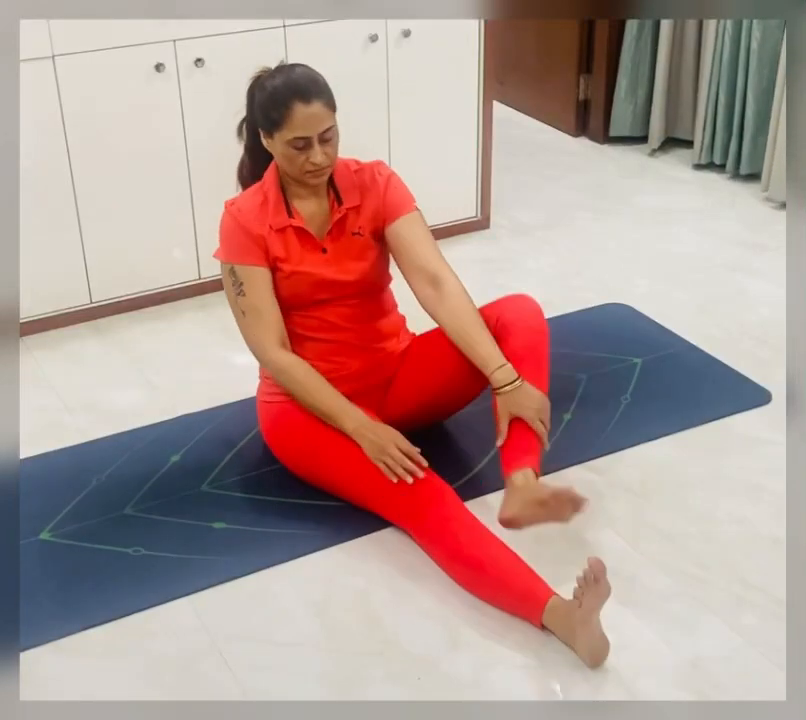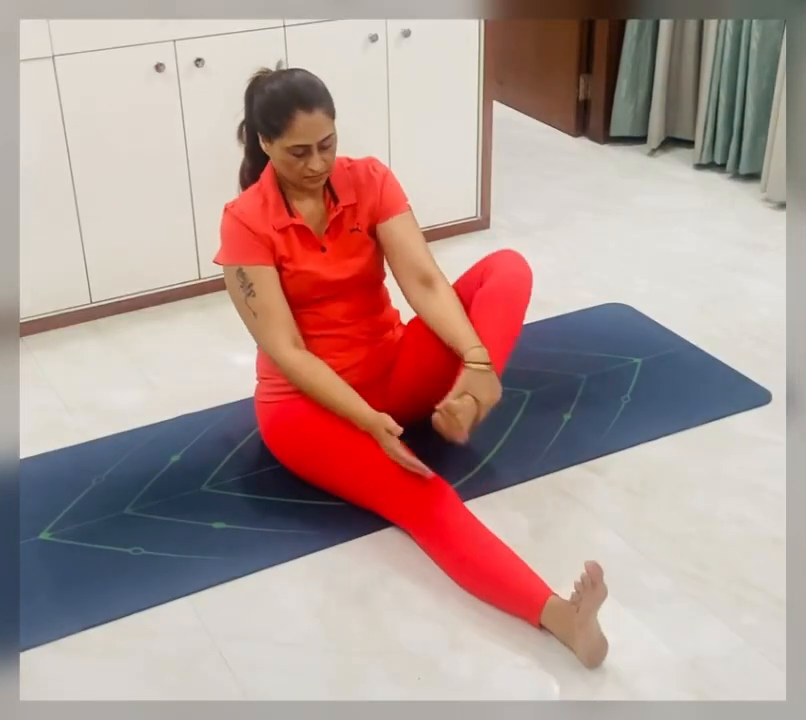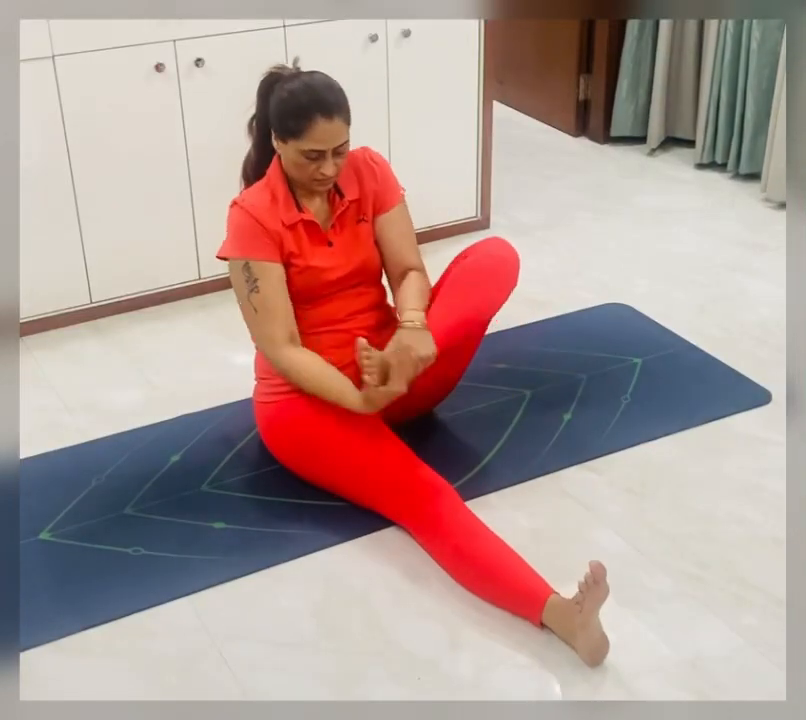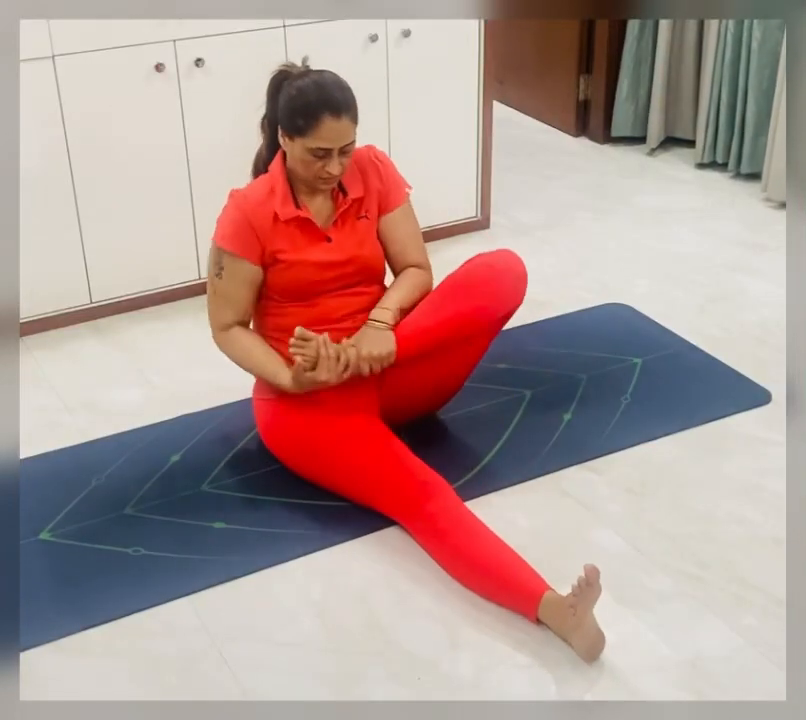
dt=0.2s
person 1, frame 1
left shoulder: (375, 184)
right shoulder: (245, 222)
left elbow: (435, 281)
right elbow: (273, 353)
left wrist: (505, 380)
right wrist: (363, 430)
left hip: (397, 371)
right hip: (307, 402)
left knee: (521, 316)
right knee: (420, 498)
left ankle: (522, 485)
right ankle: (556, 613)
person 1, frame 2
left shoulder: (369, 180)
right shoulder: (246, 223)
left elbow: (423, 280)
right elbow: (285, 352)
left wrist: (477, 364)
right wrist: (370, 423)
left hip: (393, 367)
right hip: (306, 400)
left knee: (507, 268)
right knee: (424, 499)
left ankle: (464, 408)
right ankle: (555, 614)
person 1, frame 3
left shoulder: (369, 171)
right shoulder: (253, 218)
left elbow: (409, 271)
right elbow: (281, 348)
left wrist: (414, 331)
right wrist: (362, 401)
left hip: (392, 371)
right hip: (305, 396)
left knee: (495, 255)
right knee: (423, 497)
left ankle: (402, 368)
right ankle: (555, 612)
person 1, frame 4
left shoulder: (374, 170)
right shoulder: (247, 214)
left elbow: (415, 269)
right elbow: (229, 329)
left wrist: (379, 326)
right wrist: (292, 376)
left hip: (391, 374)
right hip: (302, 398)
left knee: (504, 271)
right knee: (420, 494)
left ankle: (364, 356)
right ankle: (551, 608)
